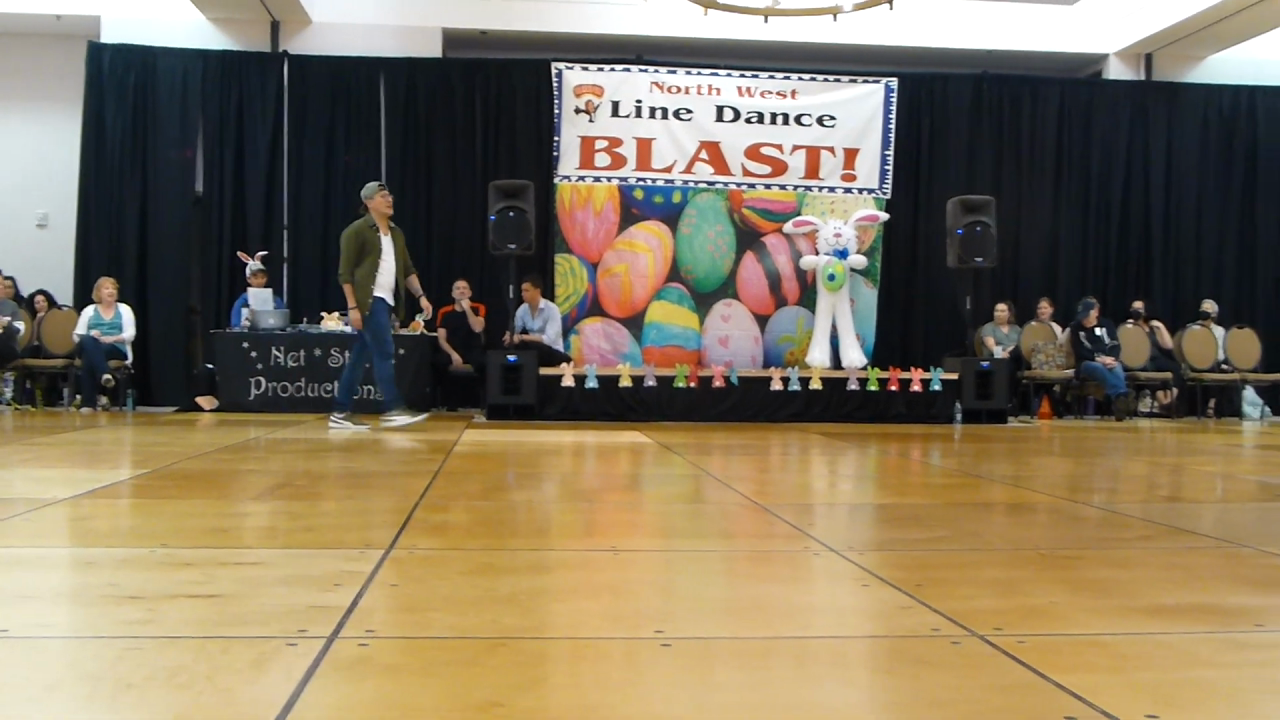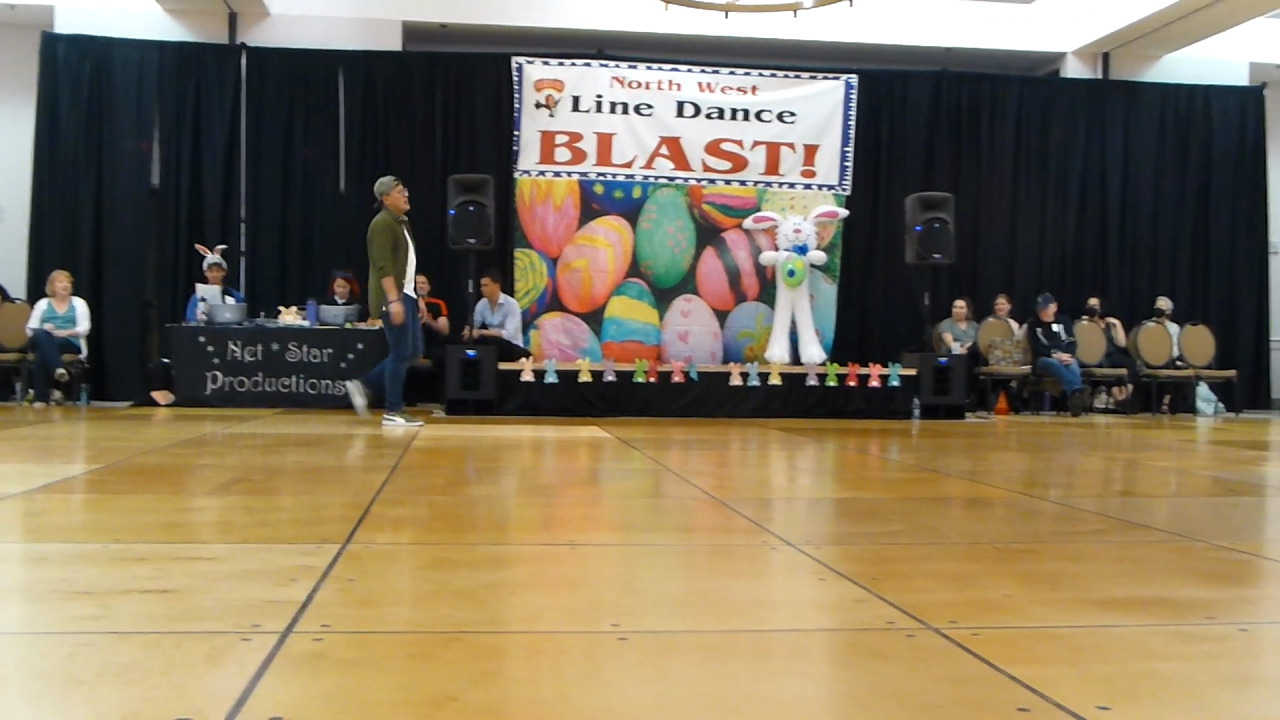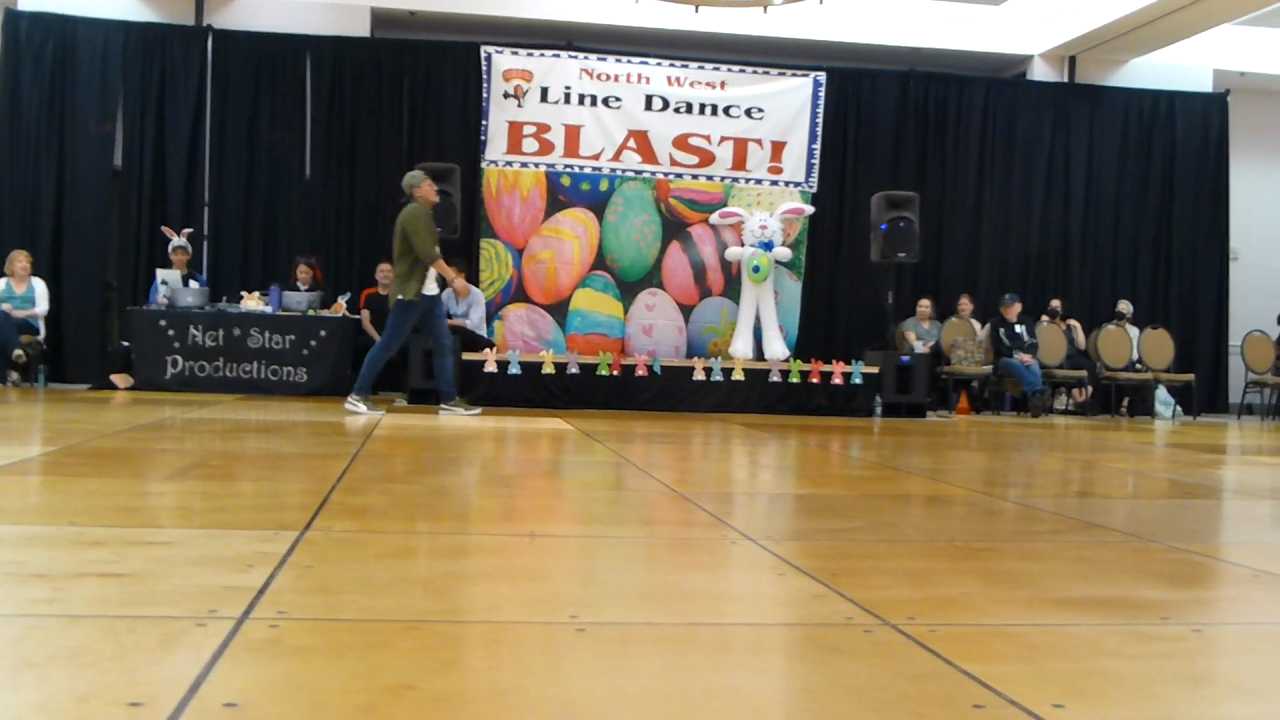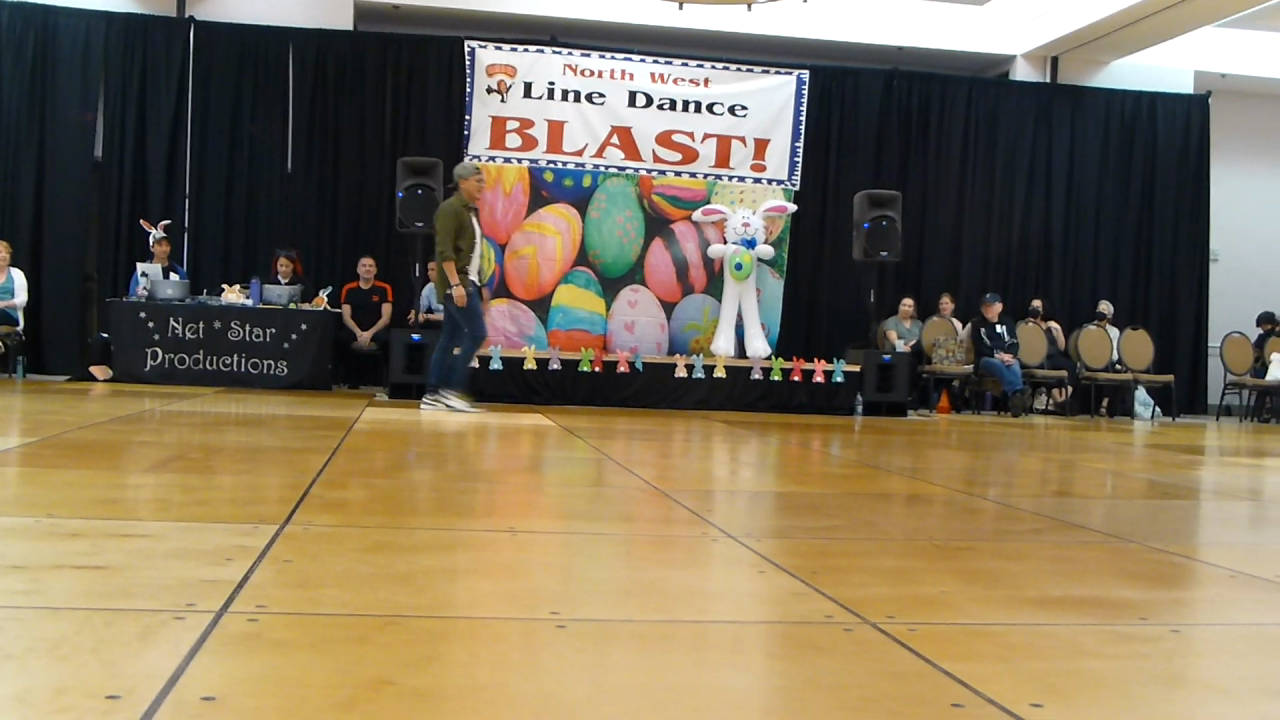
dt=0.4s
person 1, frame 1
left shoulder: (396, 233)
right shoulder: (357, 231)
left elbow: (407, 269)
right elbow: (345, 272)
left wrist: (421, 296)
right wrist: (352, 307)
left hip: (386, 302)
right hip: (368, 301)
left knee: (359, 357)
right knee: (385, 352)
left ankle: (340, 412)
right ankle: (392, 410)
person 1, frame 2
left shoulder: (402, 224)
right shoulder: (383, 223)
right elbow: (383, 266)
left wrist: (418, 297)
right wrist: (393, 300)
left hip: (406, 296)
right hip: (393, 298)
left knee: (413, 351)
right knee: (401, 353)
left ankle: (364, 386)
right ankle: (392, 411)
person 1, frame 3
left shoulder: (421, 214)
right shoulder: (416, 213)
right elbow: (427, 254)
right wrist: (453, 278)
left hip: (428, 292)
right hip: (410, 293)
left knee: (444, 344)
right knee: (389, 344)
left ankle: (449, 400)
right ankle: (358, 395)
person 1, frame 4
left shoulder: (471, 210)
right shoulder: (450, 209)
right elbow: (445, 252)
left wrist: (481, 286)
right wrist: (456, 284)
left hip: (468, 283)
right hip: (457, 284)
left knee: (451, 338)
right knee: (477, 334)
left ankle: (433, 394)
right ankle: (453, 388)
